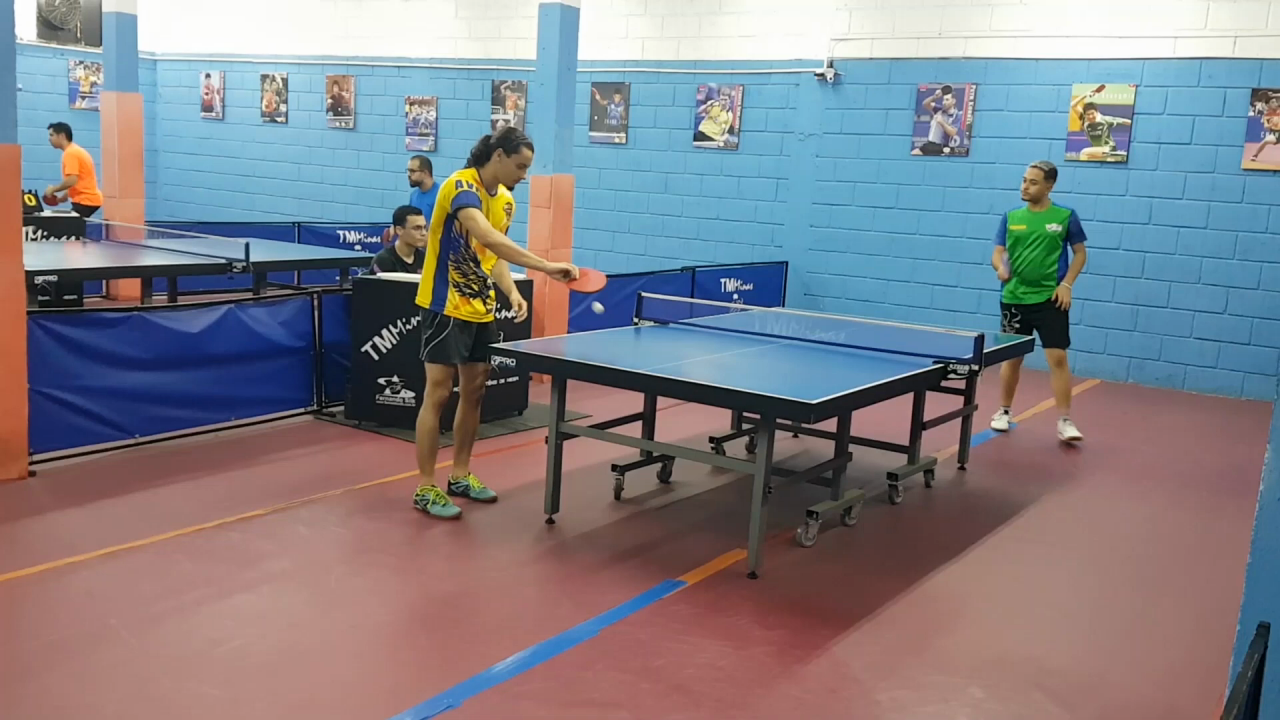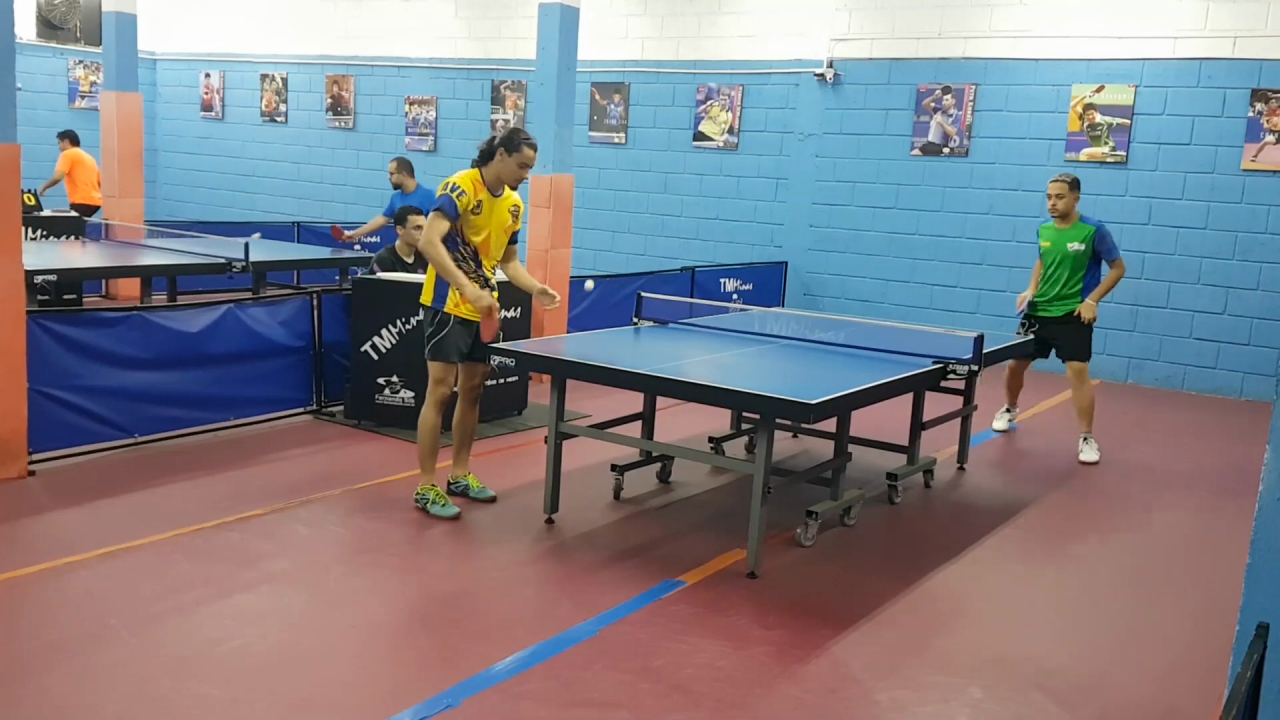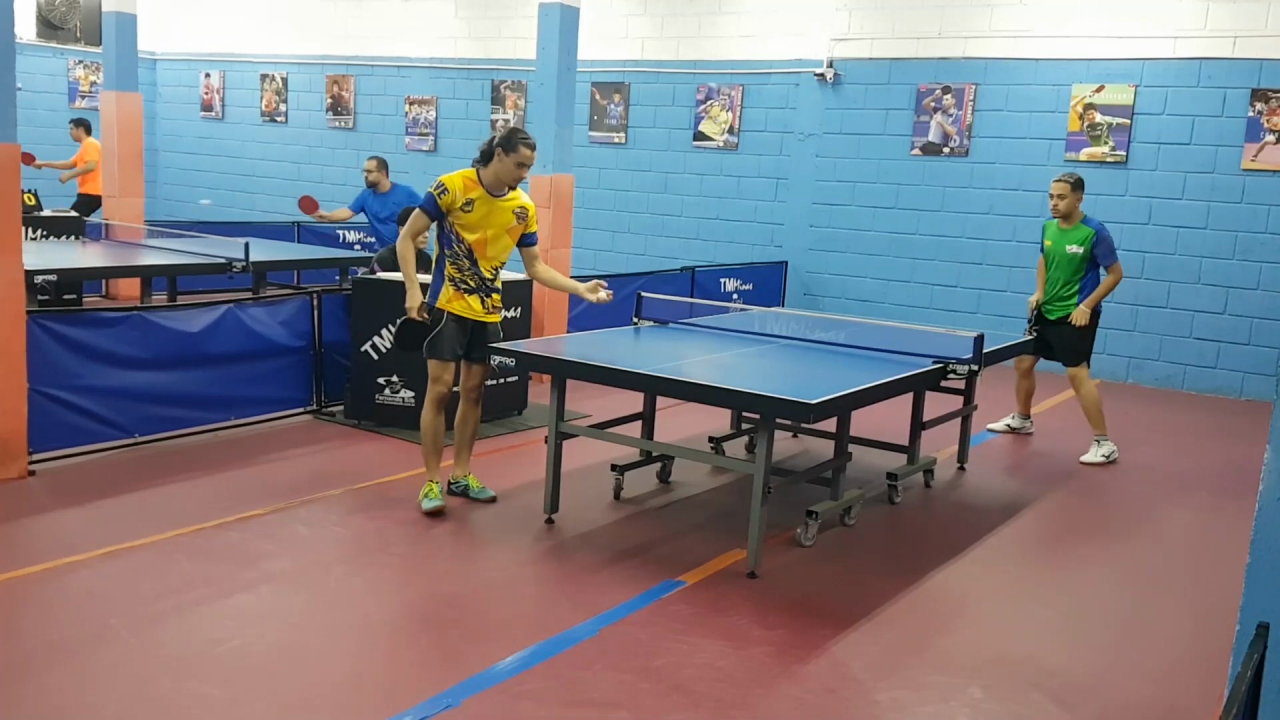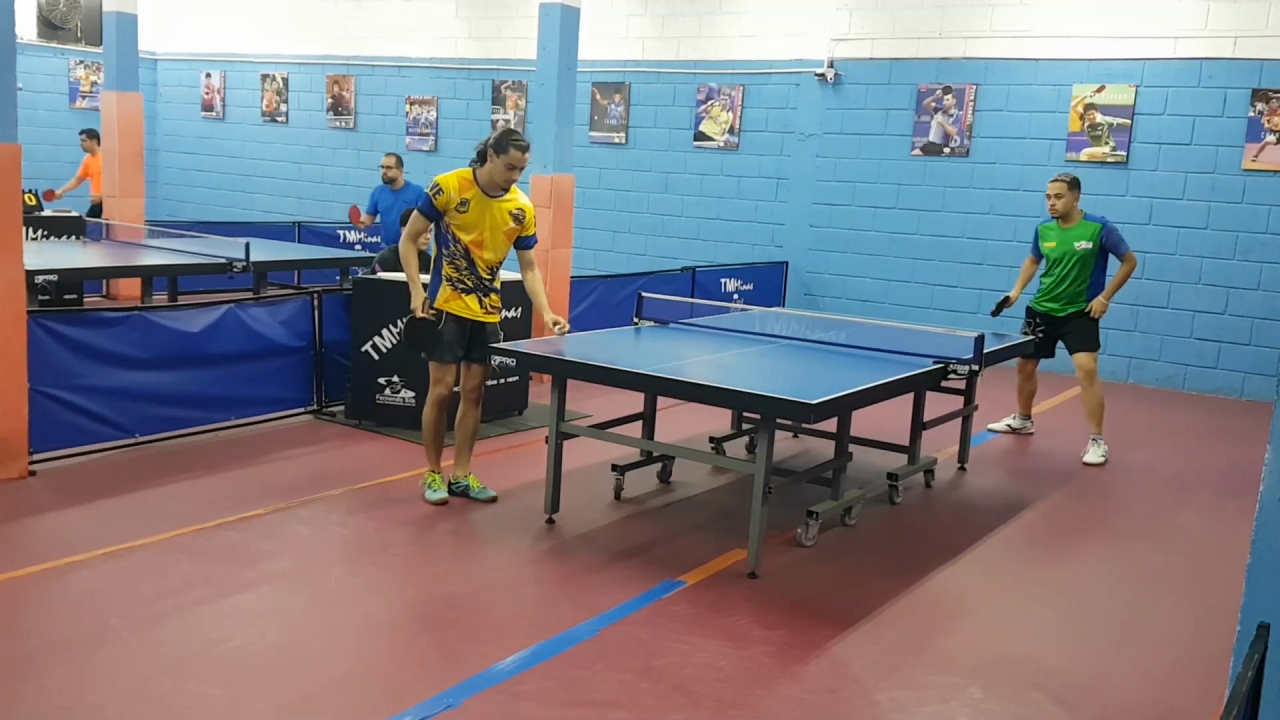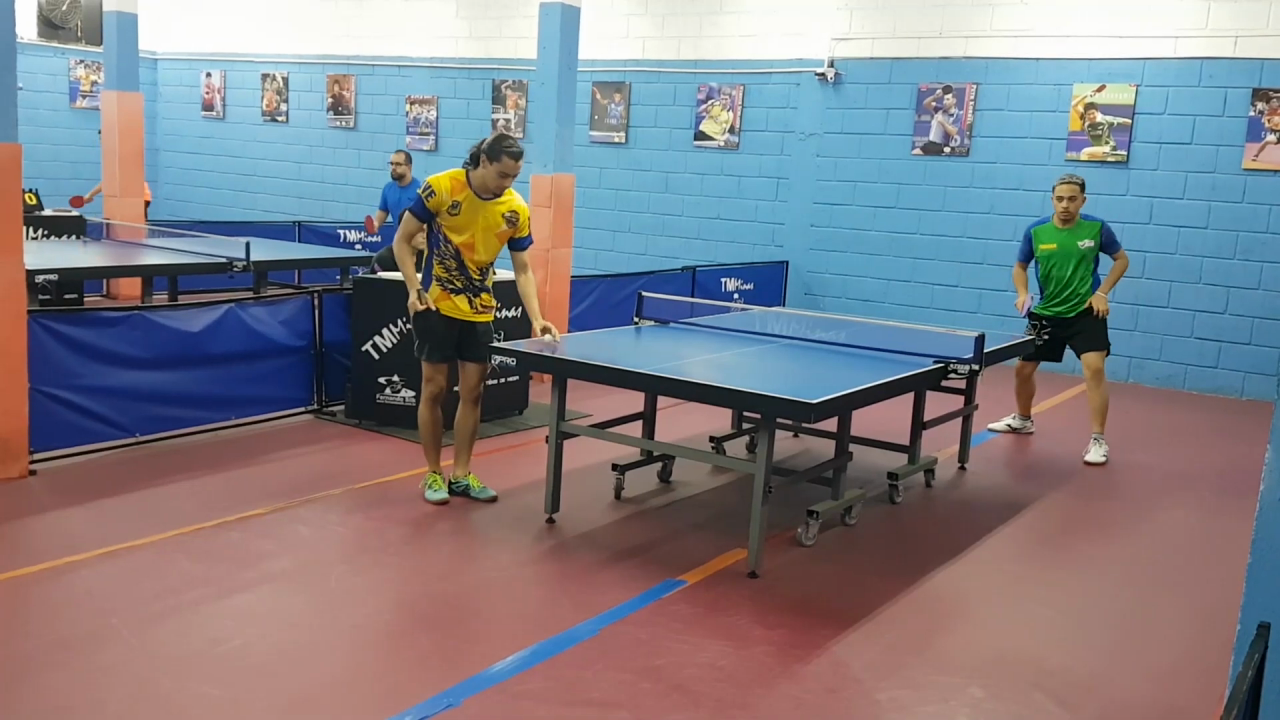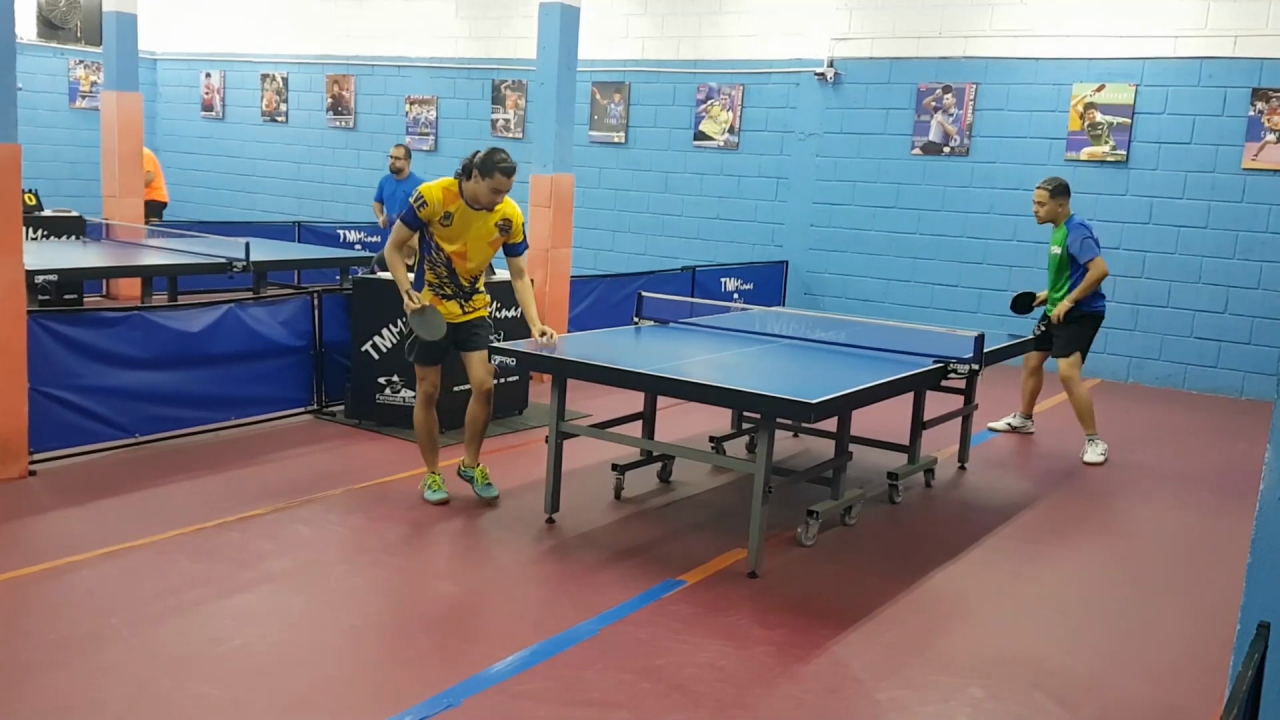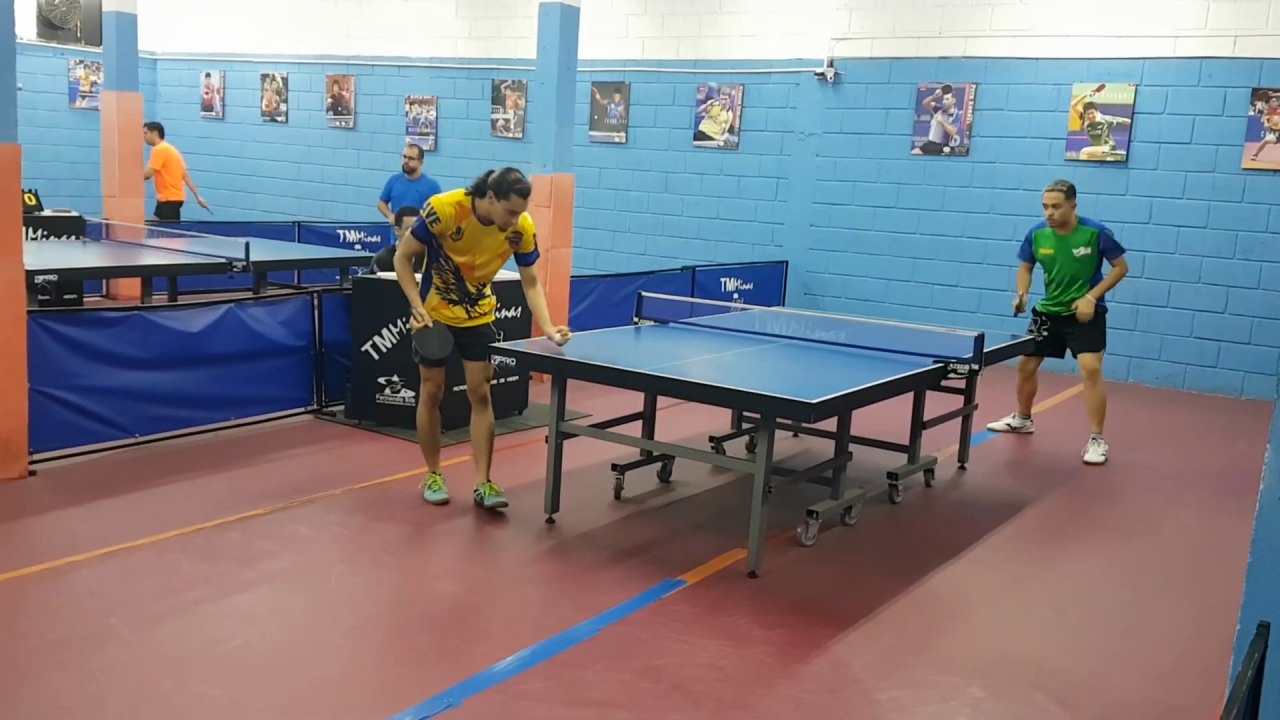
dt=0.3s
person 1, frame 1
left shoulder: (506, 199)
right shoulder: (461, 186)
right elbow: (487, 237)
left wrist: (512, 292)
right wrist: (545, 266)
left hip: (482, 310)
right hip: (445, 307)
left knee: (473, 392)
right knee: (438, 394)
left ankle: (461, 475)
right ankle: (426, 488)
person 1, frame 2
left shoulder: (514, 204)
right shoulder: (459, 188)
right elbow: (429, 243)
left wrist: (535, 288)
right wrist: (467, 288)
left hip: (484, 310)
right hip: (448, 305)
left knee: (472, 391)
right knee: (440, 391)
left ankle: (460, 475)
right ankle: (426, 487)
person 1, frame 3
left shoulder: (523, 207)
right shoulder: (452, 187)
left elbow: (535, 265)
right elbow: (407, 238)
left wrist: (579, 287)
right wrist: (413, 289)
left hip: (488, 311)
right hip: (447, 305)
left knee: (473, 391)
right knee: (439, 390)
left ankle: (461, 475)
right ankle: (431, 481)
person 1, frame 4
left shoulder: (522, 208)
right shoulder: (447, 187)
left elbow: (529, 268)
right elbow: (408, 239)
left wrist: (547, 313)
right wrist: (416, 289)
left hip: (487, 312)
right hip: (445, 306)
left knee: (474, 393)
right knee: (441, 390)
left ankle: (461, 475)
right ankle: (433, 473)
person 1, frame 5
left shoulder: (516, 209)
right shoulder: (439, 187)
left elbow: (522, 270)
right elbow: (402, 241)
left wrist: (536, 318)
right wrist: (415, 288)
left hip: (479, 312)
right hip: (437, 308)
left knee: (472, 393)
right knee: (434, 390)
left ankle: (461, 475)
right ankle: (433, 474)
person 1, frame 6
left shoulder: (510, 216)
right shoulder: (431, 196)
left elbow: (519, 275)
right elbow: (393, 248)
left wrist: (534, 323)
right wrist: (408, 292)
left hip: (474, 311)
right hip: (430, 311)
left knee: (484, 386)
right knee: (428, 391)
left ankle: (471, 464)
right ankle: (432, 474)
person 1, frame 7
left shoulder: (522, 228)
right shoulder: (443, 208)
left elbow: (531, 284)
right elbow: (402, 258)
left wrist: (548, 326)
right wrist: (418, 307)
left hip: (480, 317)
right hip: (435, 315)
left knee: (481, 394)
right knee: (432, 394)
left ankle: (483, 483)
right ankle: (433, 475)
person 2, frame 1
left shoulder: (1066, 216)
right shoulder: (1010, 217)
left elbow: (1080, 253)
right elbow: (998, 253)
left wrist: (1066, 284)
right wrist: (1001, 269)
left hip: (1050, 299)
right hip: (1015, 300)
left knee: (1058, 357)
right knee: (1012, 358)
left ankle: (1065, 421)
right ankle: (1005, 411)
person 2, frame 2
left shoulder: (1094, 231)
right shoulder: (1044, 230)
left elbow: (1118, 268)
left wrist: (1092, 300)
right wrist: (1031, 289)
left hip: (1073, 314)
right hip: (1038, 311)
left knee: (1078, 371)
right knee: (1015, 364)
left ankle: (1087, 438)
right ankle: (1009, 409)
person 2, frame 3
left shoulder: (1095, 233)
right shoulder: (1048, 227)
left elbow: (1115, 274)
left wrist: (1087, 306)
right wrist: (1039, 292)
left hip: (1075, 316)
right hip: (1045, 313)
left knee: (1078, 375)
right knee: (1022, 363)
left ankle: (1104, 443)
right ankle: (1022, 419)
person 2, frame 4
left shoulder: (1100, 228)
right shoulder: (1043, 229)
left elbow: (1129, 261)
left wrist: (1104, 297)
right wrist: (1017, 290)
left hip: (1081, 312)
right hip: (1041, 310)
left knee: (1086, 369)
right knee: (1025, 366)
left ankle: (1097, 441)
right ankle: (1023, 420)
person 2, frame 5
left shoulder: (1097, 227)
right shoulder: (1035, 231)
left elbow: (1122, 259)
right elbow: (1020, 267)
left wrist: (1103, 292)
right wrist: (1022, 294)
left hip: (1085, 312)
right hip: (1045, 314)
left knee: (1094, 369)
right knee: (1023, 368)
left ankle: (1098, 440)
right ankle: (1022, 420)
person 2, frame 6
left shoulder: (1076, 231)
right shoulder: (1058, 228)
left elbow: (1100, 270)
left wrist: (1069, 301)
left hip: (1080, 314)
right hip: (1056, 312)
left knee: (1068, 374)
right knee: (1031, 363)
left ankle: (1094, 440)
right ankle: (1023, 419)
person 2, frame 7
left shoulder: (1096, 232)
right shoulder: (1036, 234)
left elbow: (1121, 266)
right elbow: (1025, 267)
left wrist: (1092, 296)
right wrist: (1020, 294)
left hip: (1086, 313)
right hip: (1048, 312)
left knee: (1091, 369)
right knee: (1026, 366)
left ankle: (1097, 440)
right ankle: (1022, 419)
